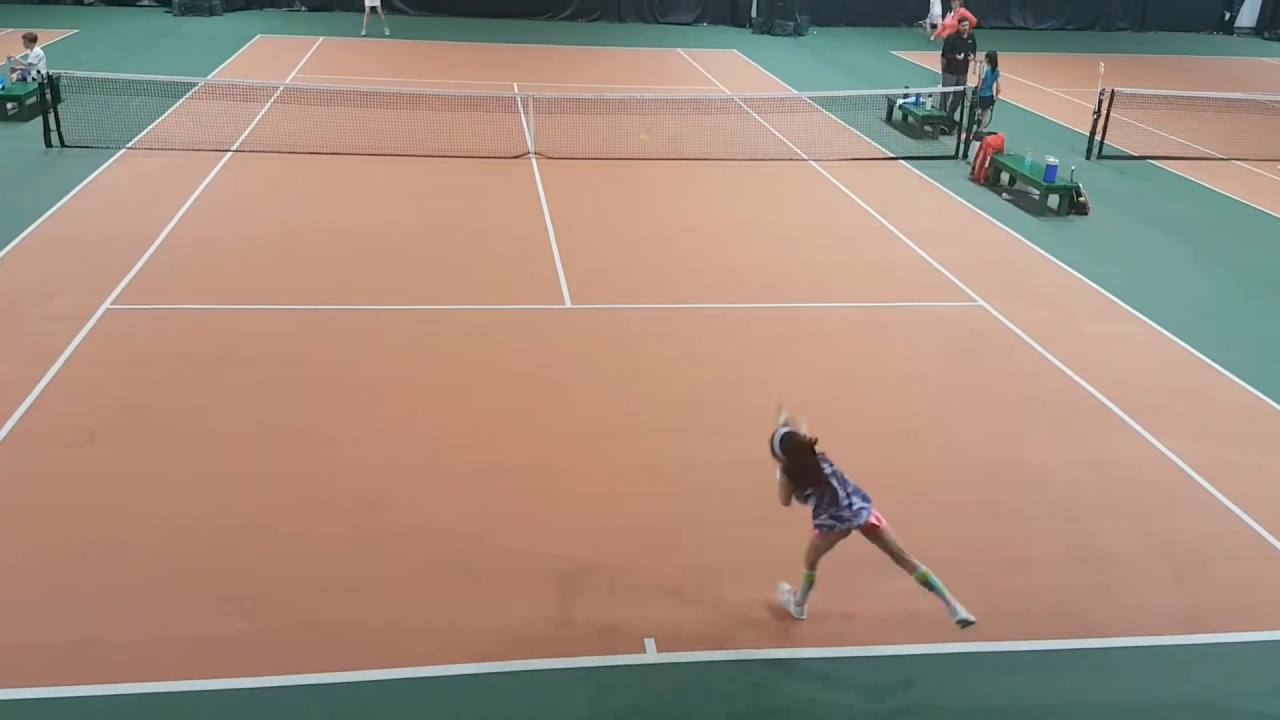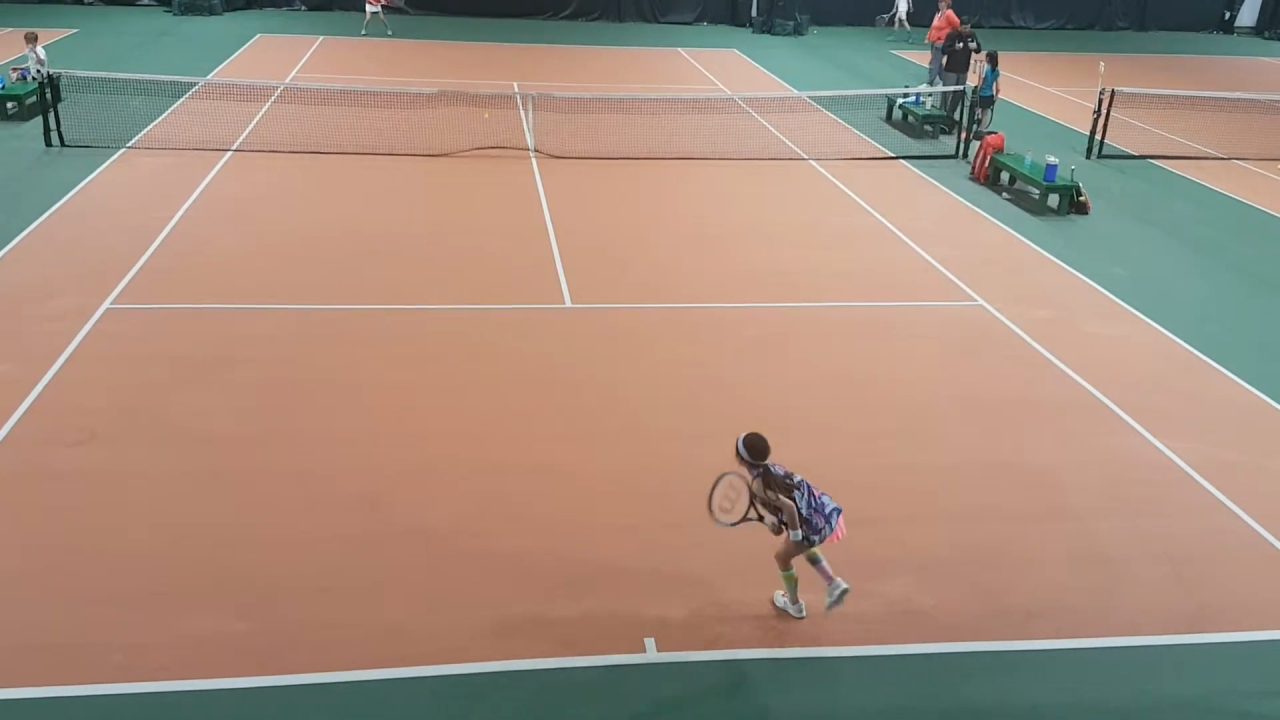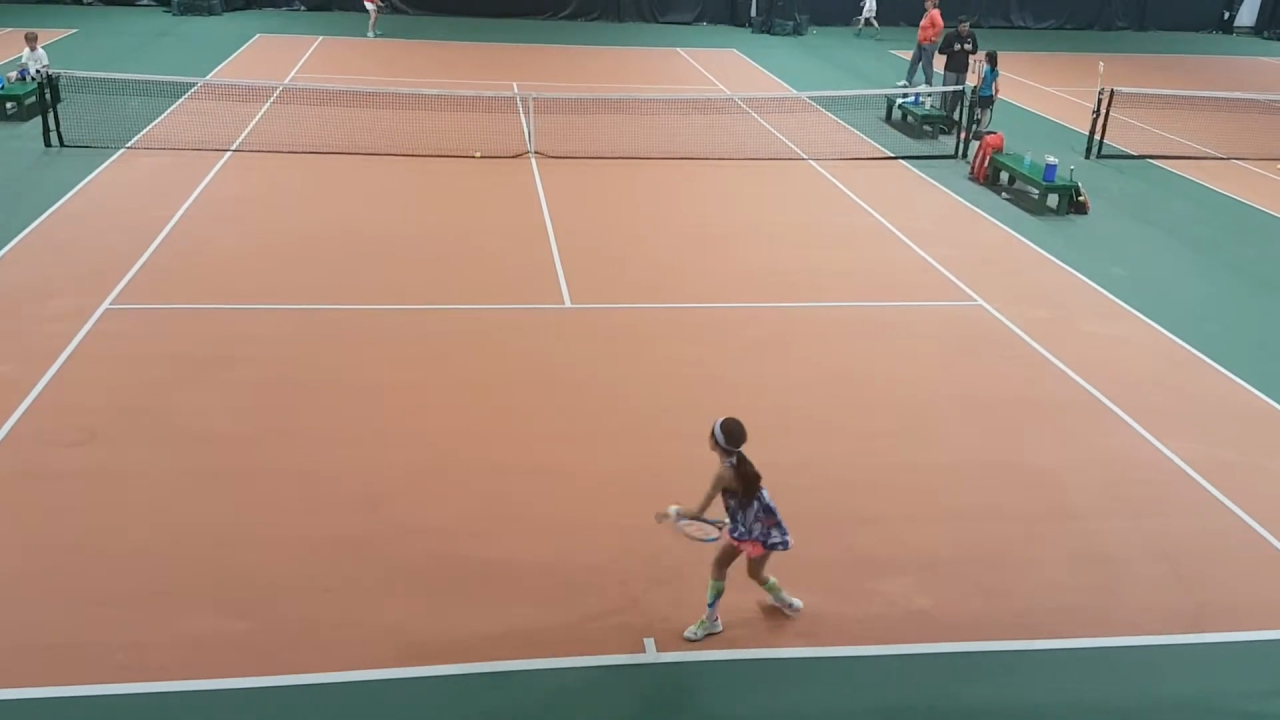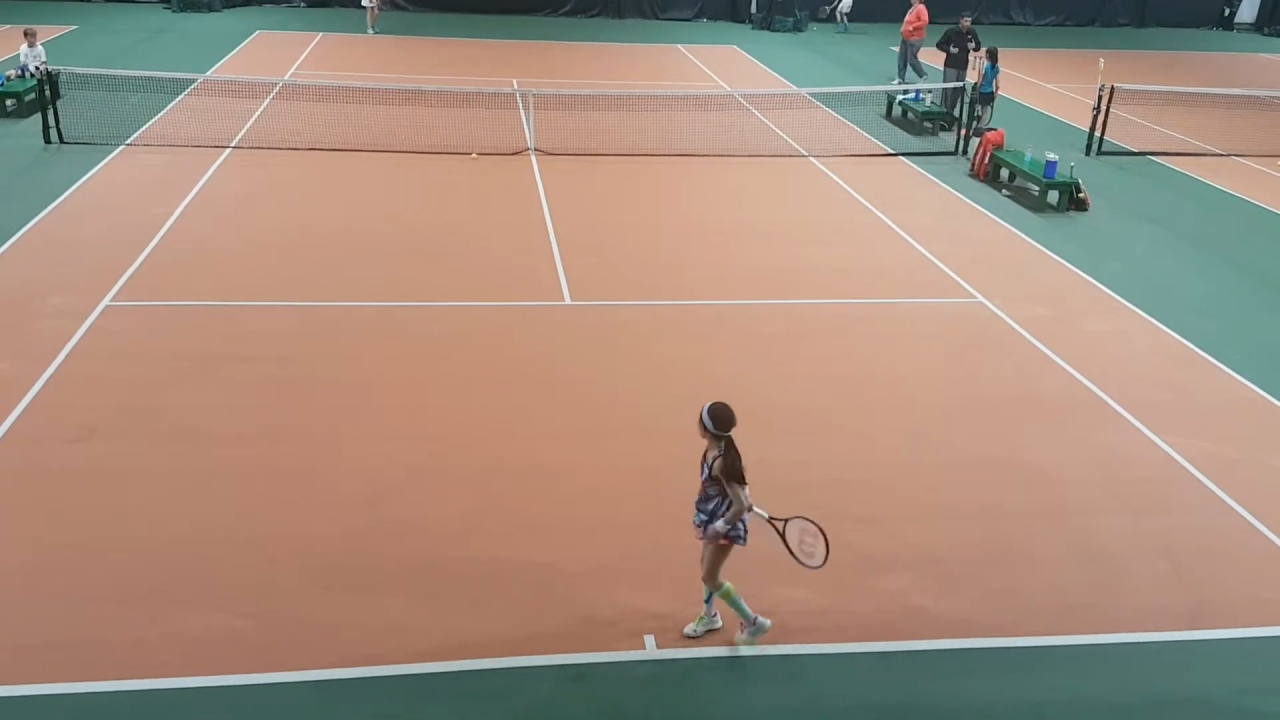
dt=0.4s
person 1, frame 1
left shoulder: (788, 476)
right shoulder: (811, 450)
left elbow: (785, 501)
right elbow: (800, 432)
right wrist: (786, 420)
left hip: (833, 521)
right hip: (861, 508)
left knee: (811, 556)
right knee: (906, 560)
left ankle: (798, 604)
right ankle: (954, 608)
person 1, frame 2
left shoulder: (757, 486)
right shoulder: (772, 468)
left elbow: (789, 507)
left wrist: (795, 537)
right wrist: (776, 521)
left hip: (813, 526)
right hip: (826, 511)
left knee: (781, 555)
right knee: (794, 547)
left ankle: (794, 604)
right ankle: (835, 583)
person 1, frame 3
left shoulder: (725, 472)
right shoulder: (737, 463)
left elbow: (700, 510)
left wrist: (672, 512)
left hip: (761, 531)
right hip: (746, 526)
left knee: (755, 573)
right knee: (719, 564)
left ankle: (788, 603)
right ankle: (711, 620)
person 1, frame 4
left shoulder: (721, 461)
right shoulder: (713, 450)
left elbow: (740, 505)
right elbow: (737, 487)
left wrist: (718, 528)
left hip: (724, 524)
right hip: (713, 519)
left knee: (710, 577)
right knee: (706, 565)
left ankle: (753, 622)
right ankle: (710, 615)
